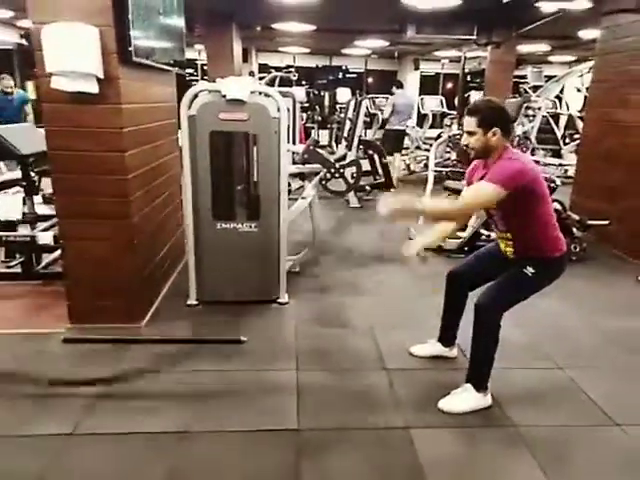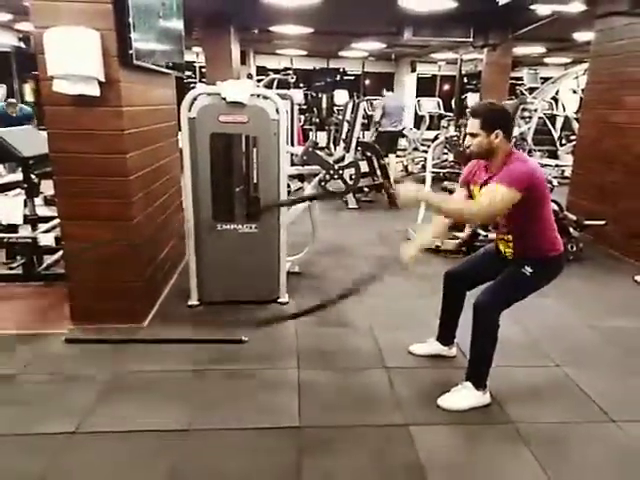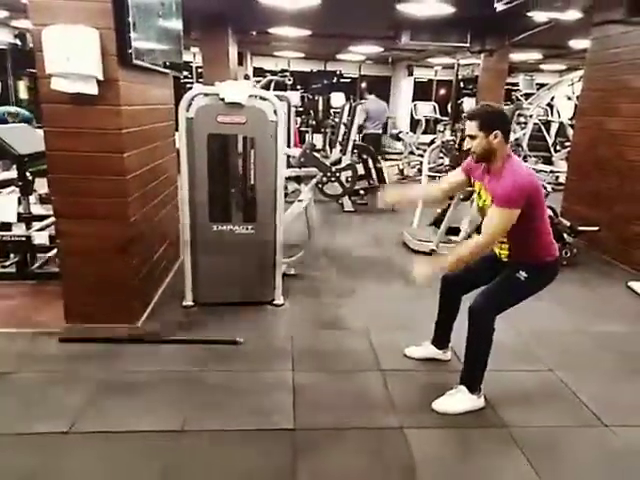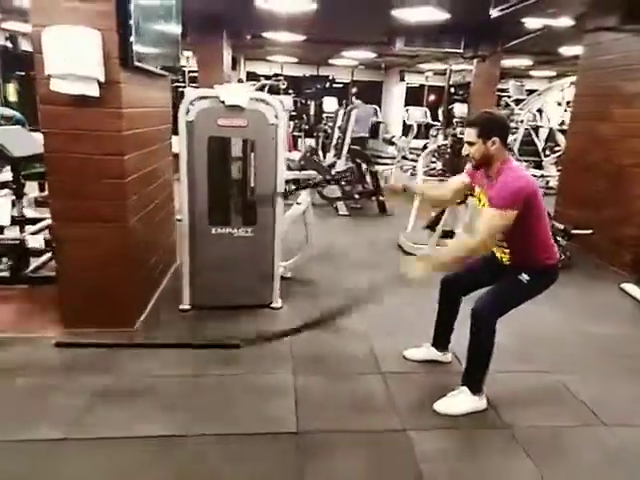
dt=0.5s
person 1, frame 1
left shoulder: (514, 169)
right shoulder: (480, 164)
left elbow: (461, 210)
right elbow: (457, 213)
left wrist: (405, 205)
right wrist: (423, 241)
left hip: (543, 258)
right hip: (510, 246)
left knee: (487, 305)
right knee: (457, 278)
left ankle: (477, 391)
right ankle: (446, 344)
person 1, frame 2
left shoulder: (520, 171)
right shoulder: (477, 166)
left elbow: (477, 214)
right elbow: (451, 212)
left wrist: (421, 195)
right wrist: (418, 242)
left hip: (541, 258)
right hip: (508, 246)
left knee: (487, 304)
right knee: (456, 277)
left ankle: (477, 388)
right ankle: (444, 342)
person 1, frame 3
left shoulder: (516, 181)
right shoulder: (478, 164)
left elbow: (484, 241)
right elbow: (441, 190)
left wrist: (435, 265)
right wrist: (400, 193)
left hip: (536, 263)
right hip: (506, 251)
left knee: (481, 309)
right knee: (452, 282)
left ankle: (471, 392)
right ankle: (439, 346)
person 1, frame 4
left shoulder: (515, 184)
right shoulder: (480, 171)
left elbow: (480, 240)
right elbow: (444, 195)
left wrist: (429, 262)
right wrist: (409, 185)
left hip: (537, 266)
right hip: (505, 255)
left knee: (484, 311)
right knee: (451, 283)
left ankle: (473, 393)
right ankle: (440, 348)
